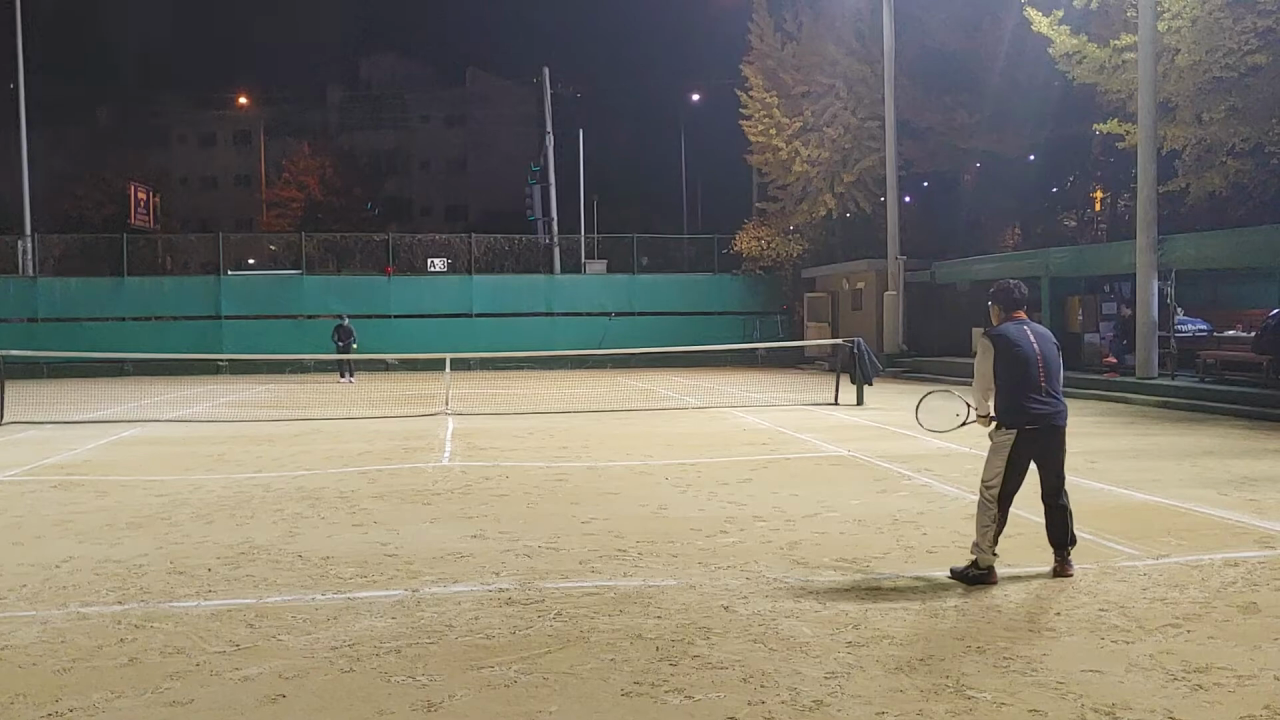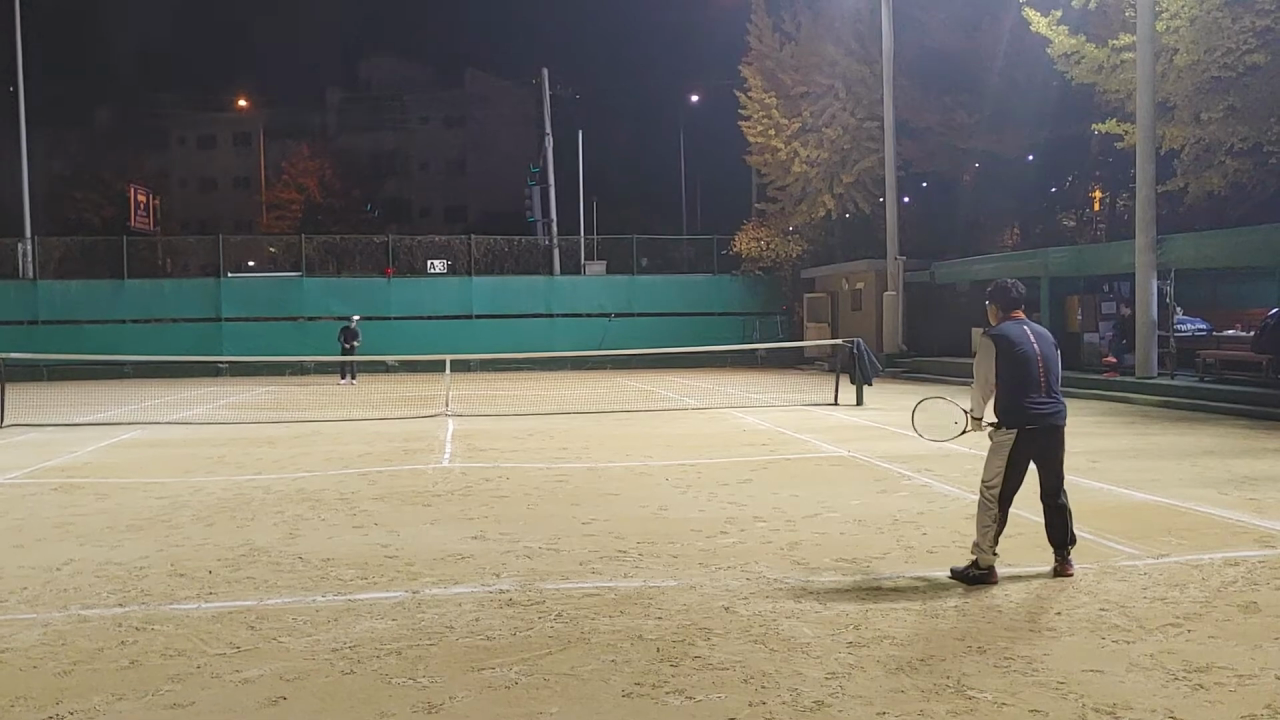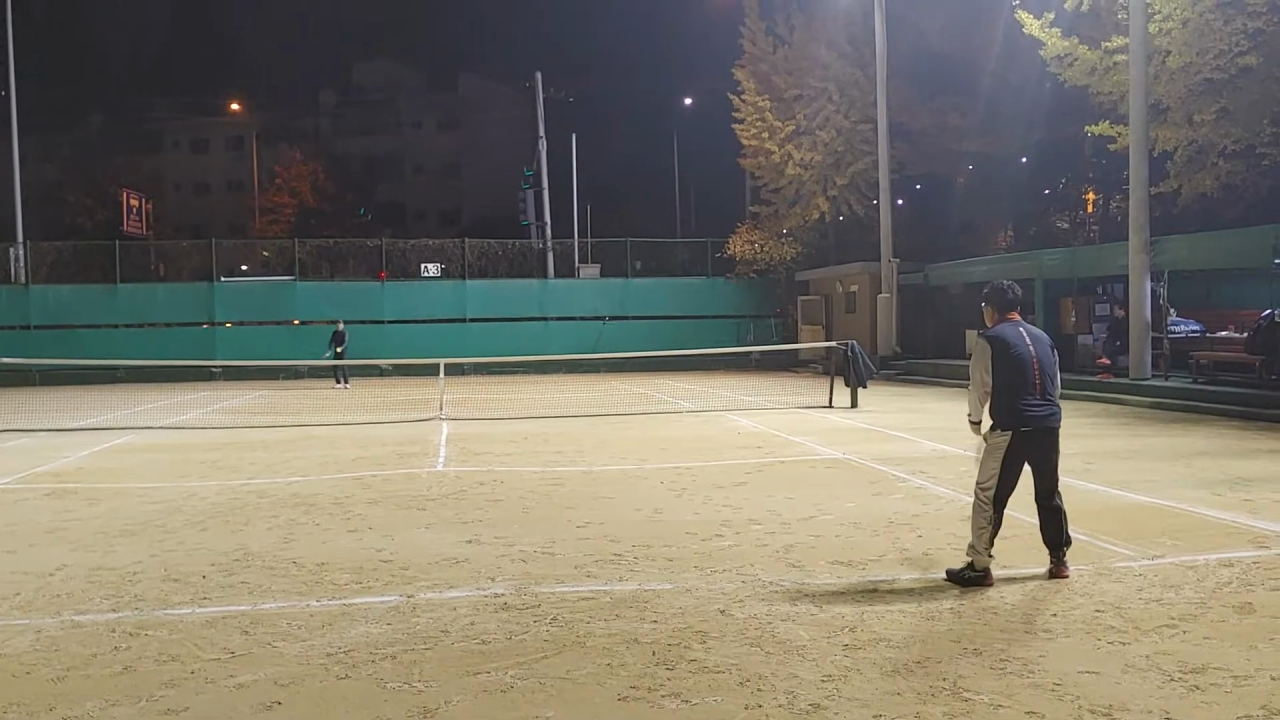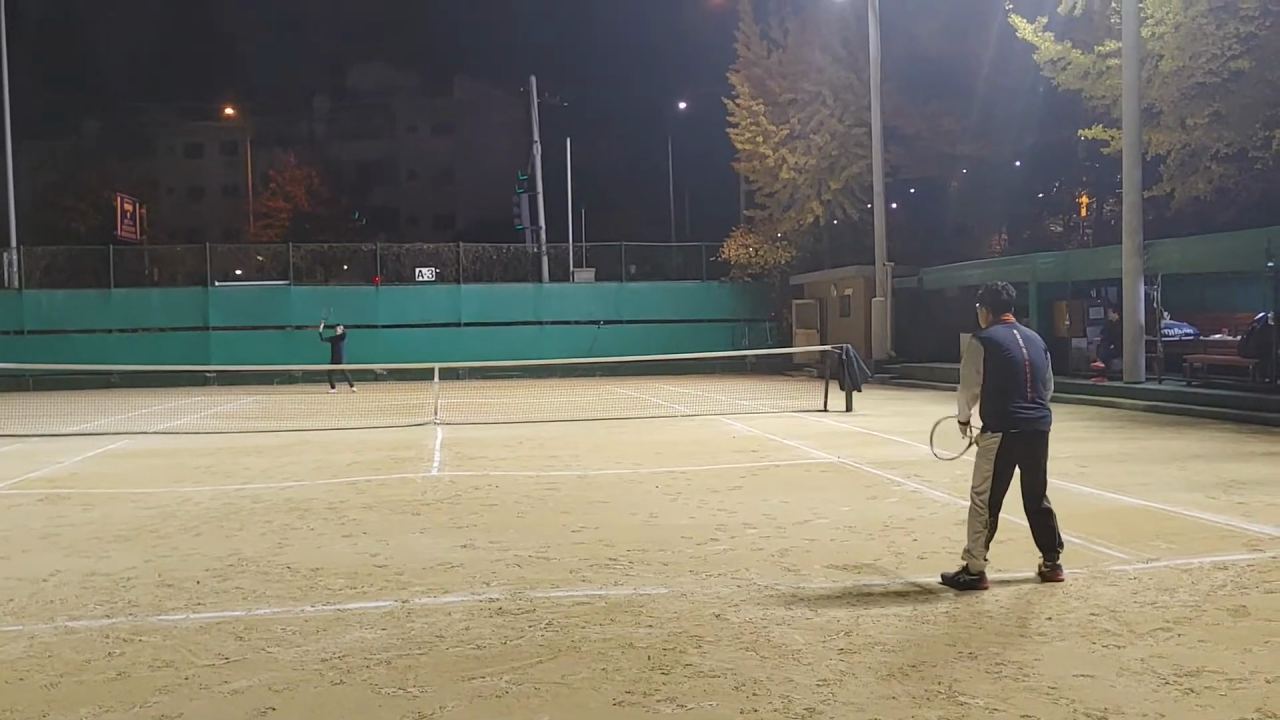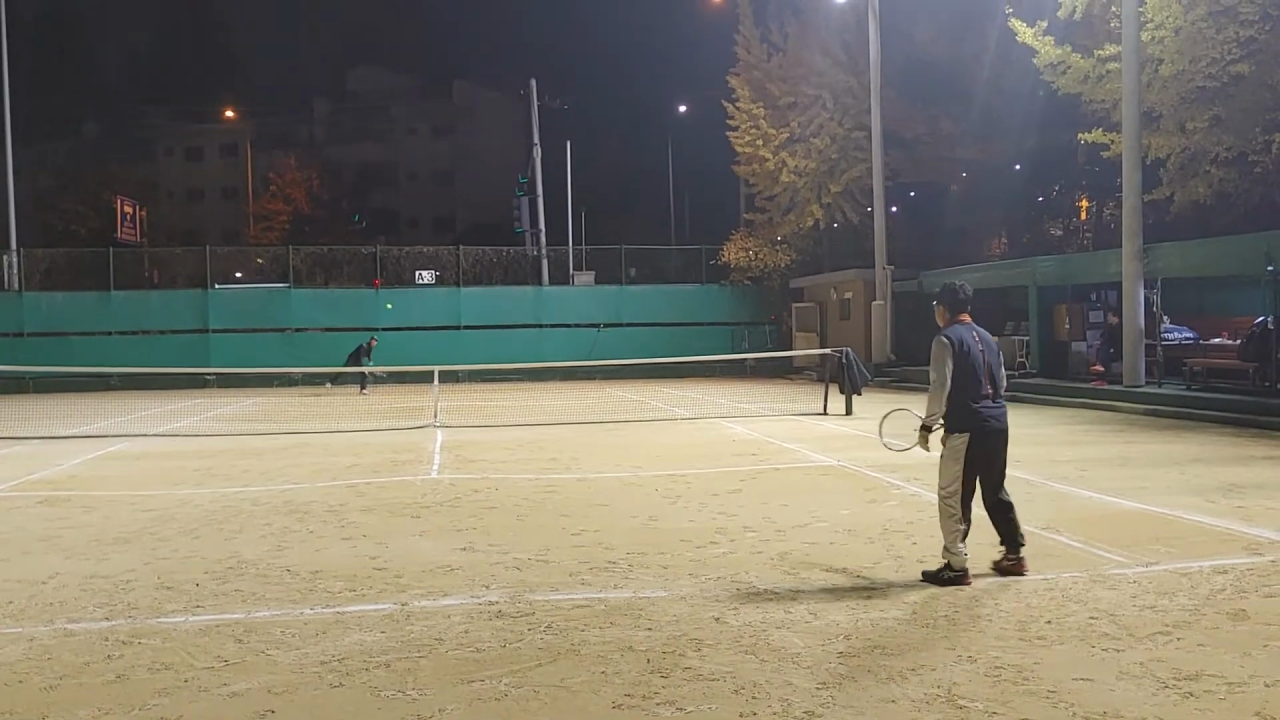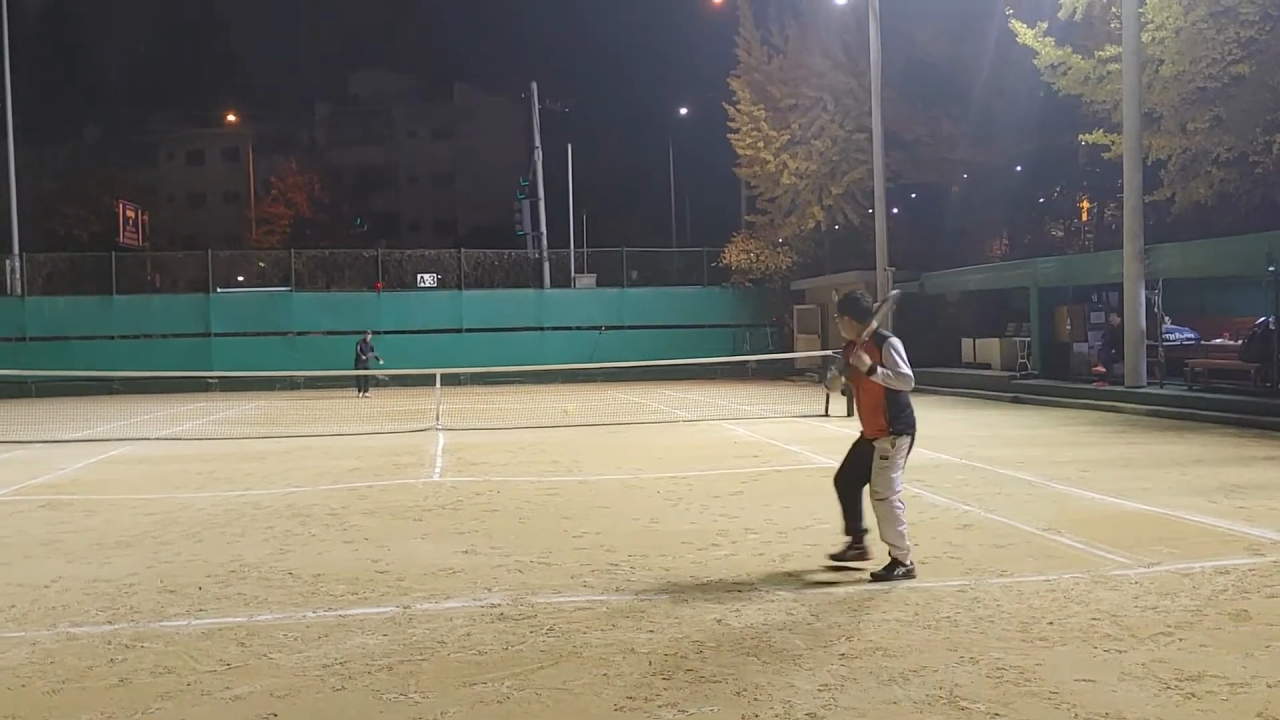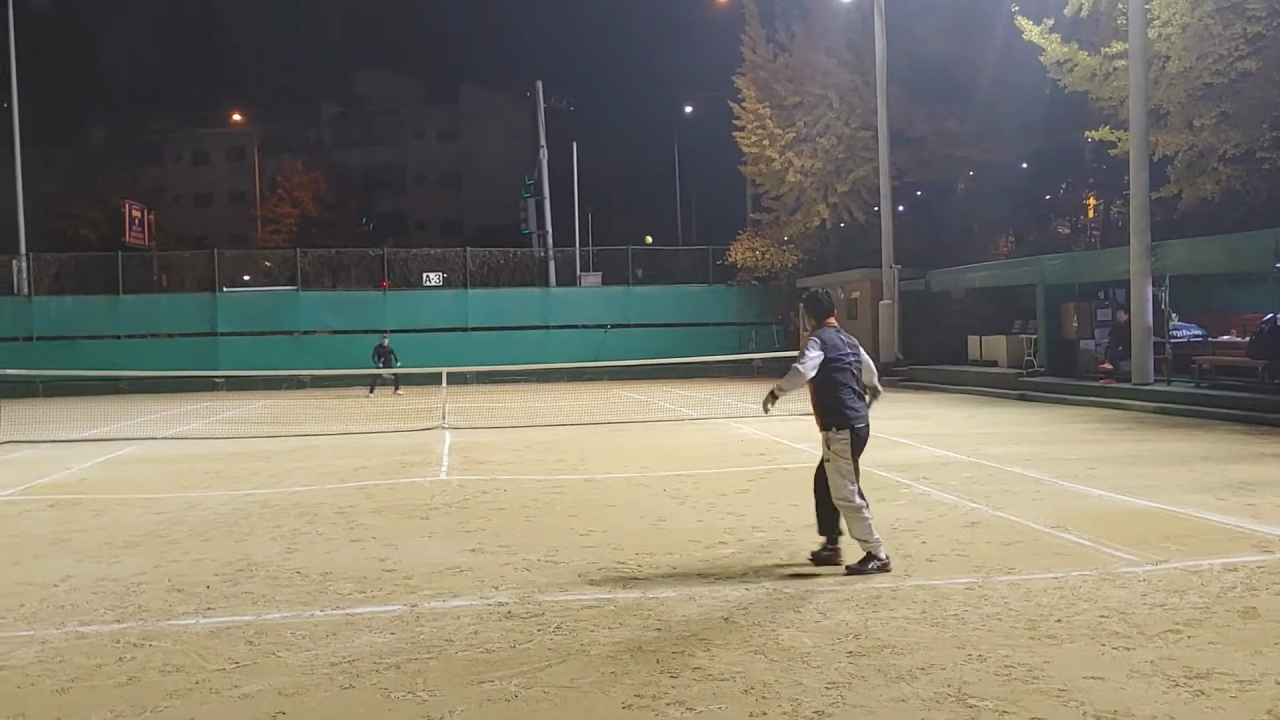
dt=0.7s
person 1, frame 1
left shoulder: (994, 338)
right shoulder: (1048, 336)
left elbow: (982, 385)
right elbow: (1056, 381)
left wrist: (983, 413)
left hip: (1017, 427)
right hip: (1054, 423)
left knee: (994, 496)
right knee: (1055, 492)
left ankle: (983, 565)
right ankle: (1063, 558)
person 1, frame 2
left shoulder: (994, 337)
right shoulder: (1045, 335)
left elbow: (983, 384)
right elbow: (1054, 382)
left wrist: (976, 415)
left hip: (1017, 427)
right hip: (1053, 422)
left knee: (994, 495)
right knee: (1054, 492)
left ankle: (984, 565)
right ankle: (1063, 558)
person 1, frame 3
left shoulder: (990, 339)
right shoulder: (1042, 337)
left elbow: (980, 387)
right elbow: (1055, 386)
left wrist: (975, 419)
left hip: (1012, 429)
right hip: (1048, 425)
left knee: (988, 497)
right knee: (1049, 494)
left ankle: (979, 566)
right ankle: (1059, 559)
person 1, frame 4
left shoulder: (983, 341)
right shoulder: (1035, 339)
left elbow: (969, 387)
right elbow: (1047, 386)
left wrist: (964, 418)
left hip: (1001, 431)
right hip: (1038, 427)
left knee: (984, 500)
right knee: (1037, 497)
left ankle: (974, 570)
right ankle: (1052, 562)
person 1, frame 5
left shoulder: (946, 339)
right shoulder: (987, 338)
left elbow: (940, 387)
right elbow: (1000, 382)
left wrist: (927, 425)
left hip: (966, 429)
right hip: (997, 424)
left knee: (952, 497)
right knee: (995, 491)
left ankle: (956, 566)
right ankle: (1014, 554)
person 1, frame 6
left shoulder: (888, 342)
right shoulder: (852, 349)
left elbow: (906, 381)
left wrist: (871, 370)
left hip: (895, 434)
right hip: (871, 433)
left knee: (884, 496)
right knee: (845, 481)
left ankle: (903, 562)
right ankle: (857, 544)
person 1, frame 7
left shoulder: (817, 339)
right shoulder: (846, 339)
left elbow: (802, 371)
right elbow: (869, 370)
left wrist: (776, 391)
right wrist: (873, 389)
left hip: (840, 428)
right hip: (854, 424)
left knee: (846, 495)
right knee: (824, 484)
left ankle: (877, 556)
right ankle: (830, 546)
